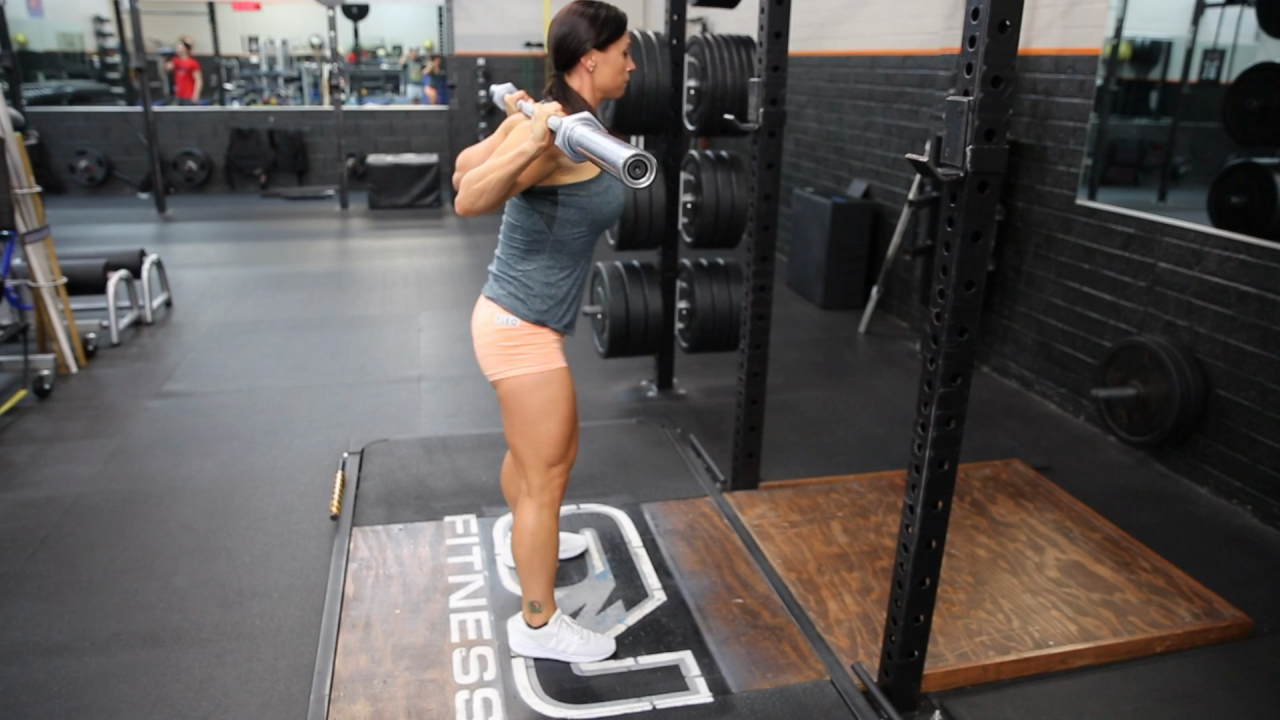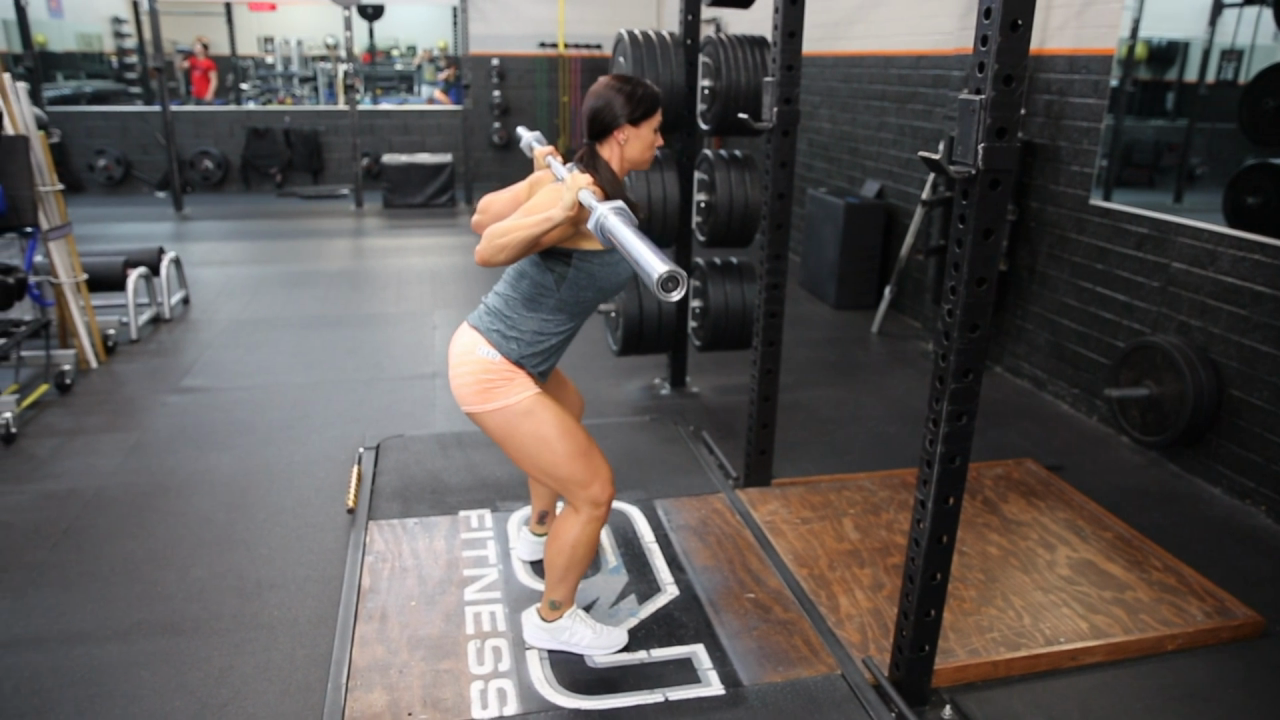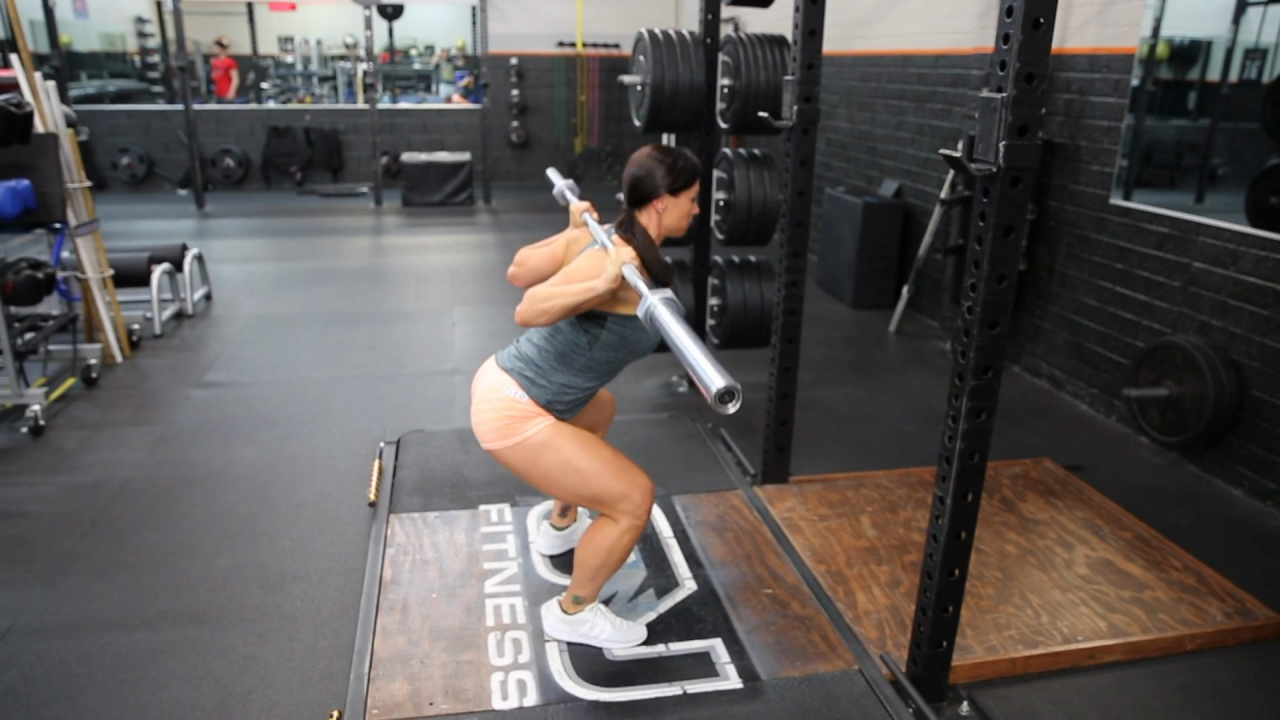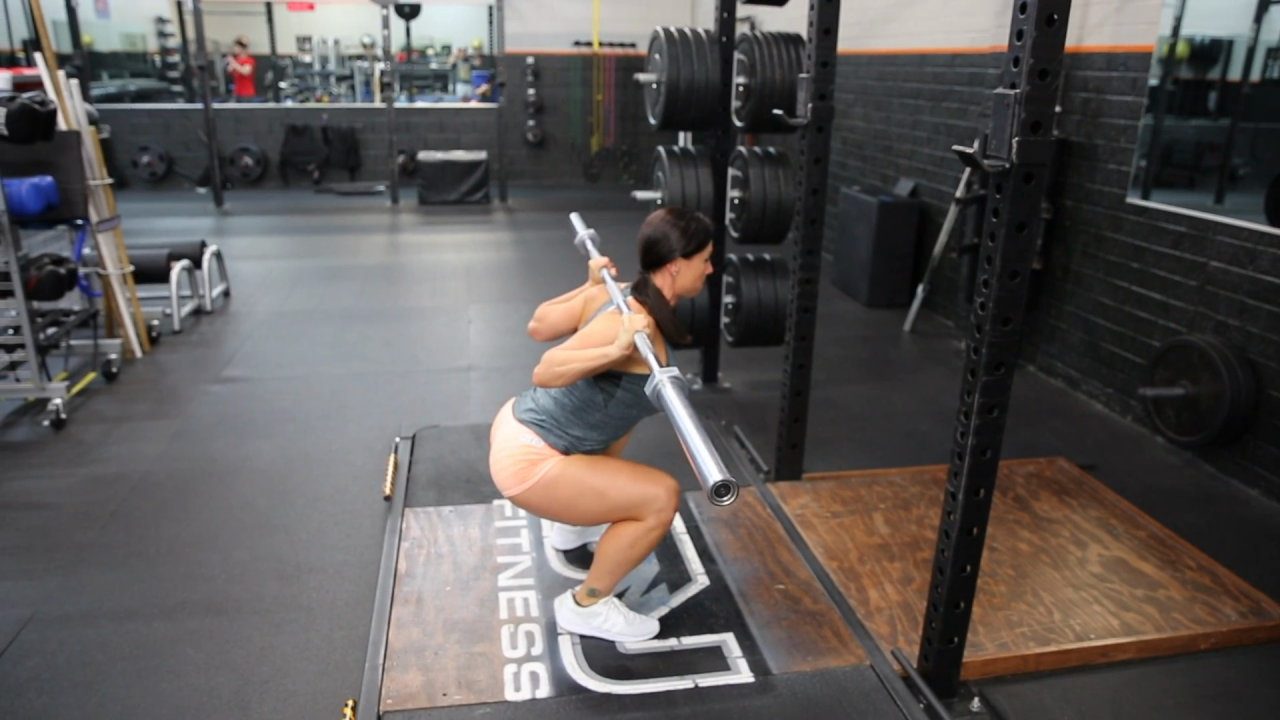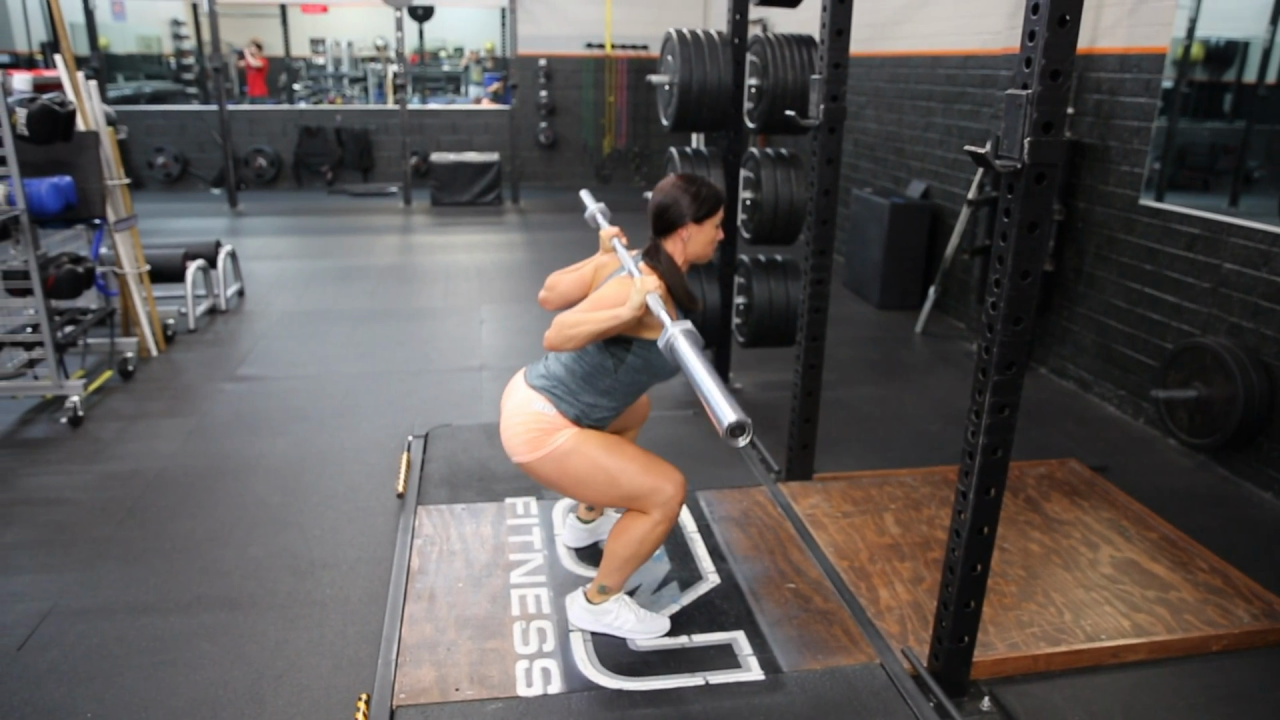
dt=1s
person 1, frame 1
left shoulder: (543, 118)
right shoulder: (561, 134)
left elbow: (462, 170)
right elbow: (469, 200)
left wrist: (515, 122)
right wrist: (530, 145)
left hip: (513, 316)
right hip: (524, 328)
left knee: (532, 447)
right knee: (547, 478)
left ankle: (523, 540)
right ankle: (538, 624)
person 1, frame 2
left shoulder: (567, 179)
right shoulder: (585, 201)
left elbow: (482, 218)
right elbow: (488, 251)
left wrist: (540, 176)
right wrist: (557, 212)
left hip: (494, 350)
right hip: (494, 371)
left knee: (569, 412)
right knee: (593, 491)
left ankle: (539, 531)
right ankle: (553, 619)
person 1, frame 3
left shoulder: (598, 238)
right shoulder: (613, 261)
left elbow: (518, 271)
right elbow: (527, 312)
left wrist: (572, 229)
right wrist: (602, 284)
left hip: (506, 384)
right hip: (511, 413)
left knee: (600, 410)
right knee: (633, 498)
left ankle: (561, 526)
right ankle: (572, 613)
person 1, frame 4
left shoulder: (615, 295)
right shoulder: (631, 322)
left elbow: (538, 325)
right elbow: (545, 371)
left wrist: (590, 284)
right wrist: (617, 350)
left hip: (521, 426)
right hip: (527, 460)
left knee: (620, 413)
right knee: (660, 498)
left ankle: (575, 523)
right ankle: (585, 605)
person 1, frame 5
left shoulder: (627, 262)
right shoulder: (641, 288)
left elbow: (548, 295)
right elbow: (556, 336)
left wrist: (601, 254)
right wrist: (627, 313)
left hip: (535, 398)
right hip: (539, 426)
left knee: (635, 410)
right knee: (666, 491)
left ankle: (588, 519)
right ankle: (597, 603)
